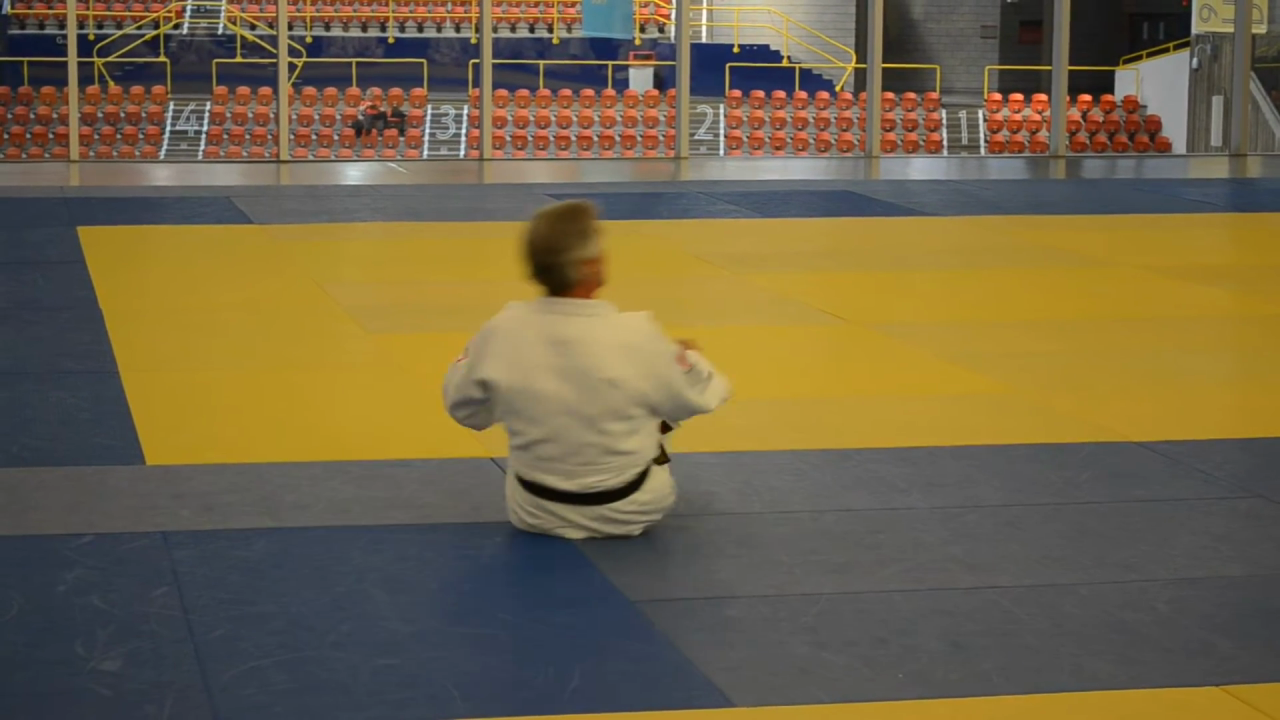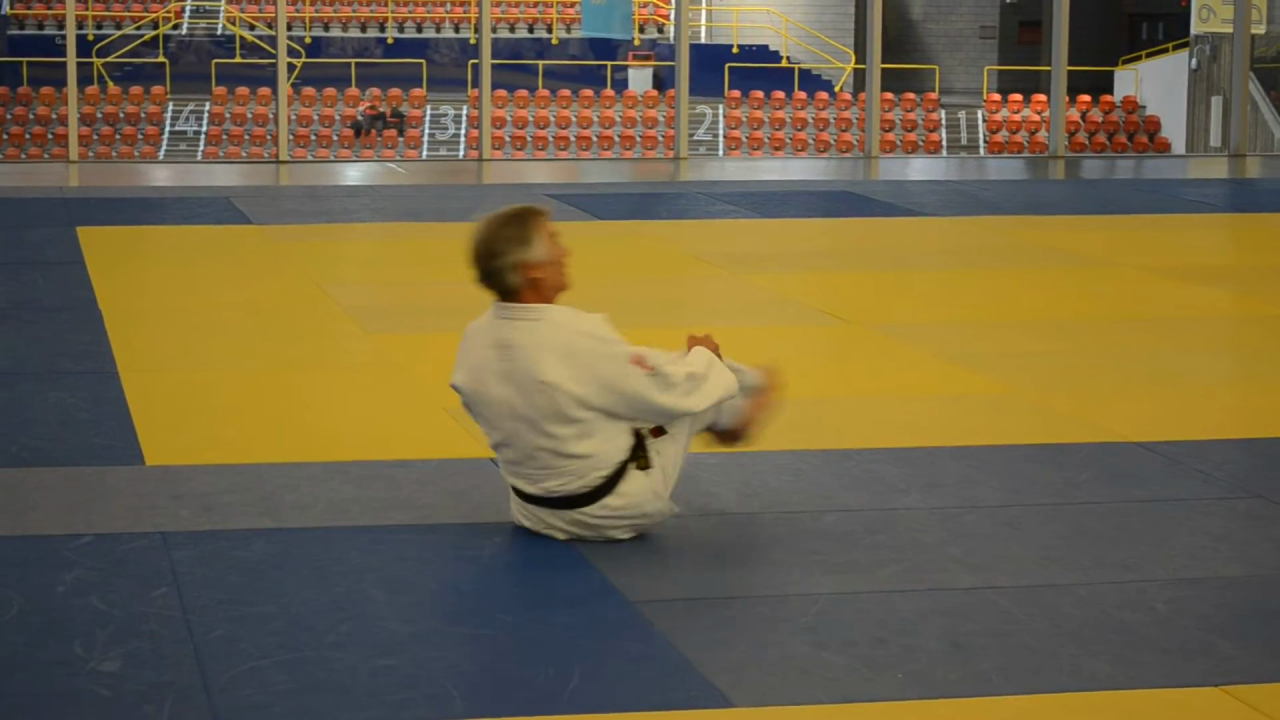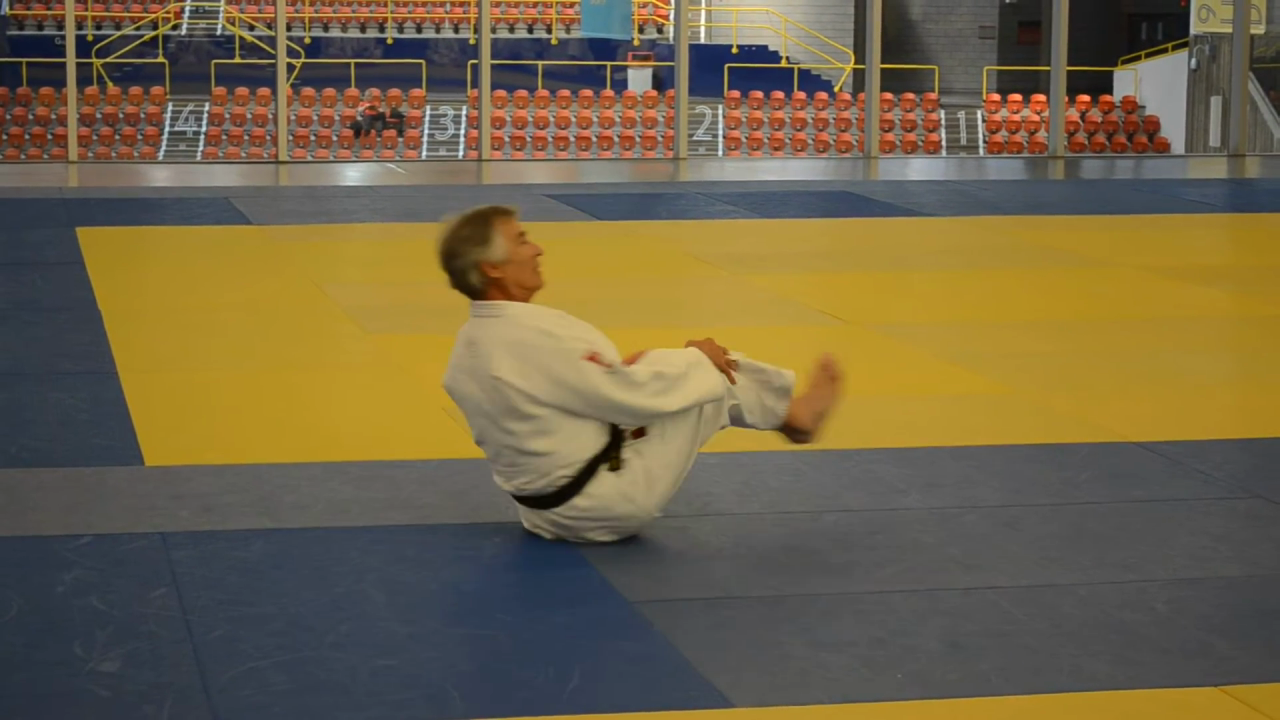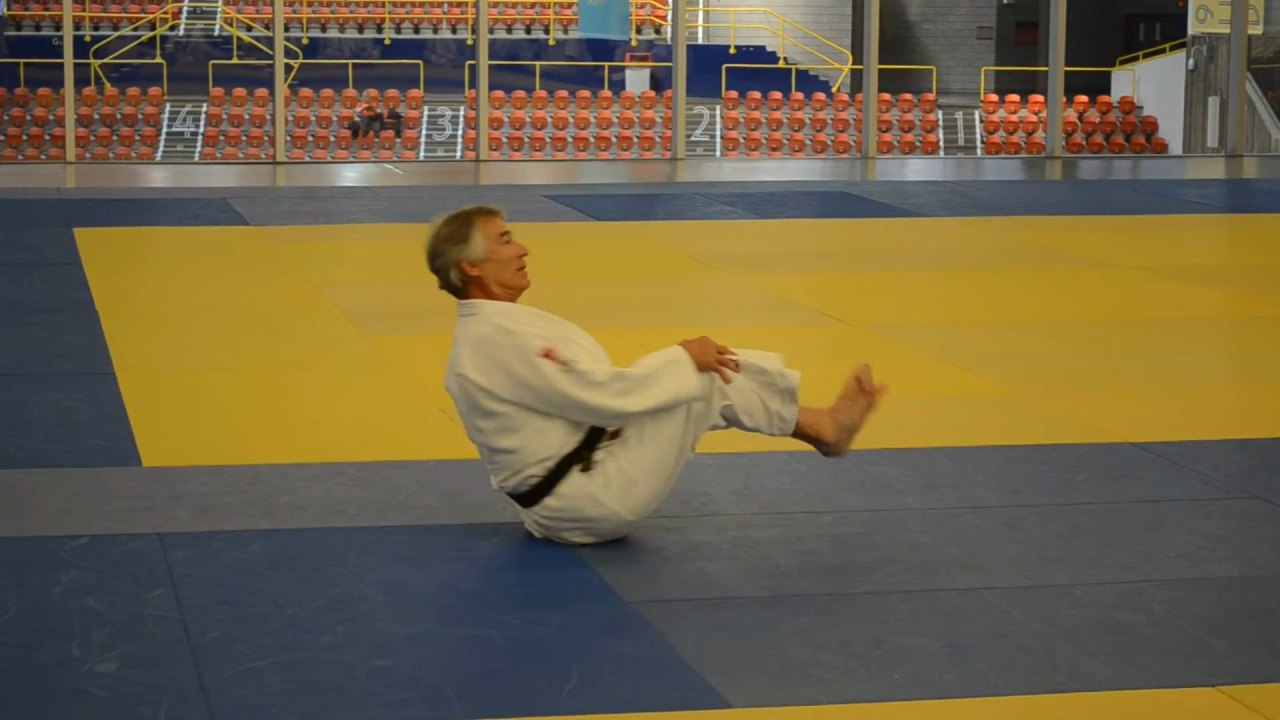
dt=0.1s
person 1, frame 1
left shoulder: (503, 332)
right shoulder: (634, 338)
left elbow: (463, 403)
right elbow: (697, 397)
right wrist: (685, 357)
right hip: (629, 509)
person 1, frame 2
left shoulder: (475, 342)
right shoulder: (578, 339)
right elbow: (679, 396)
right wrist: (701, 357)
right hip: (616, 509)
right knee: (687, 387)
right ankle: (740, 419)
person 1, frame 3
left shoulder: (470, 345)
right shoulder: (538, 336)
right elbow: (637, 396)
right wrist: (695, 358)
right hip: (603, 501)
left knee: (670, 366)
right knee: (707, 374)
left ankle: (794, 413)
right ankle: (799, 416)
person 1, frame 4
left shoulder: (478, 338)
right shoulder: (503, 335)
right elbow: (605, 396)
right wrist: (684, 360)
right hip: (594, 499)
left knee: (704, 370)
right knee: (710, 379)
left ankle: (825, 426)
right ankle: (826, 428)
